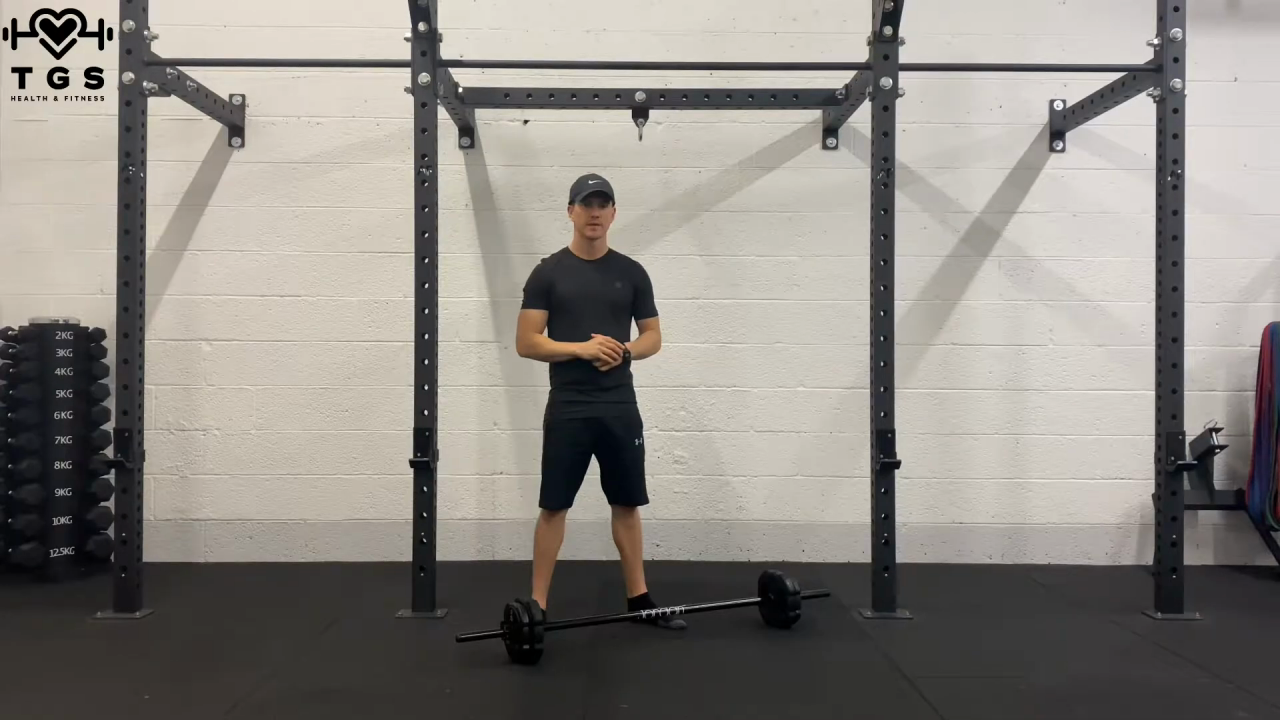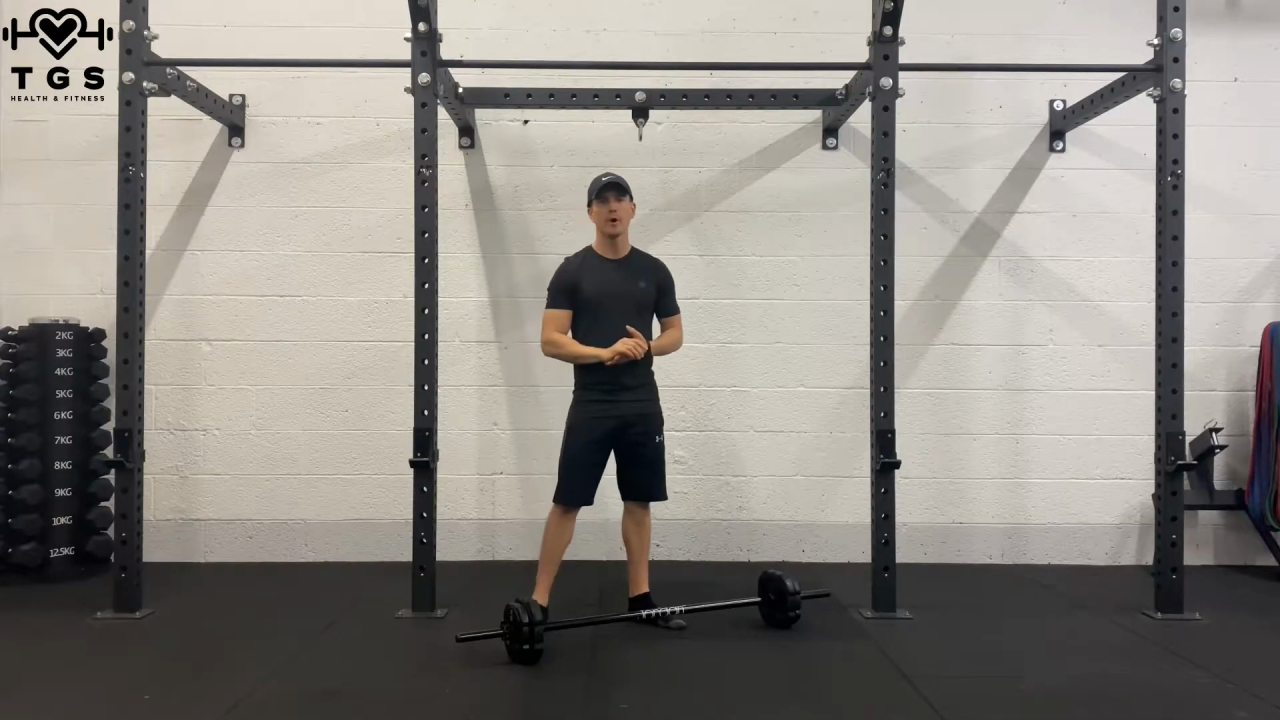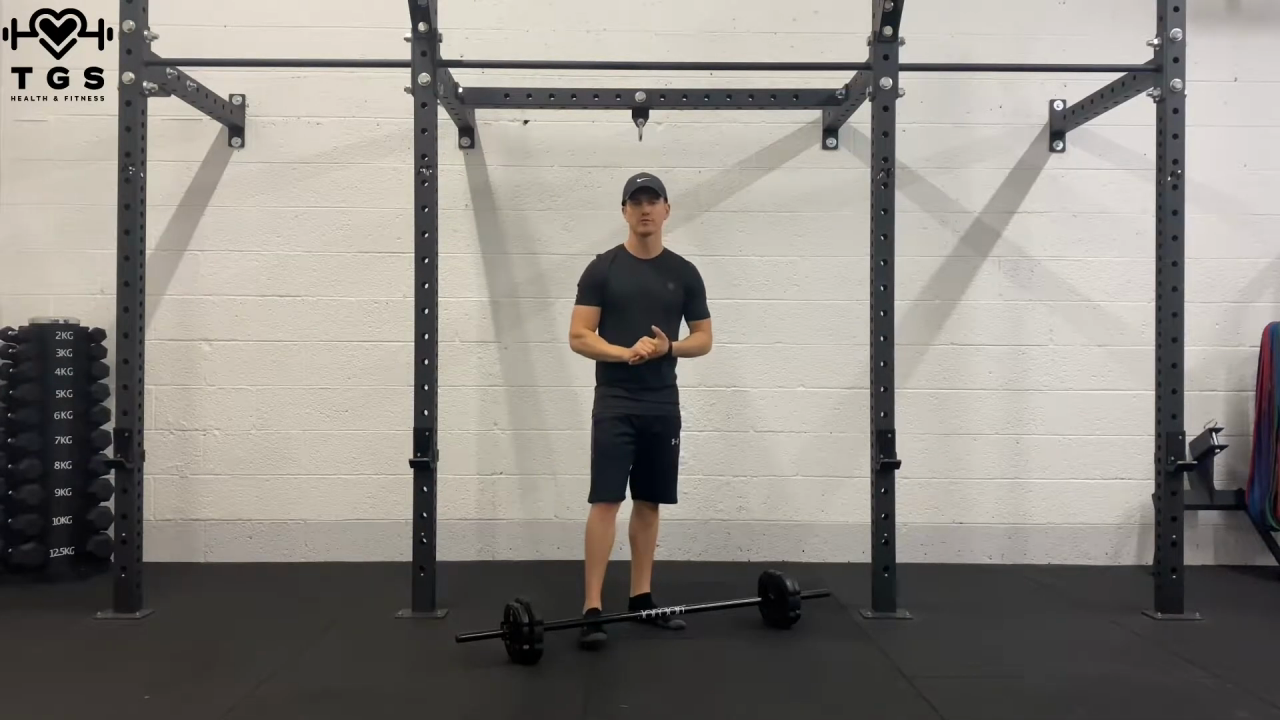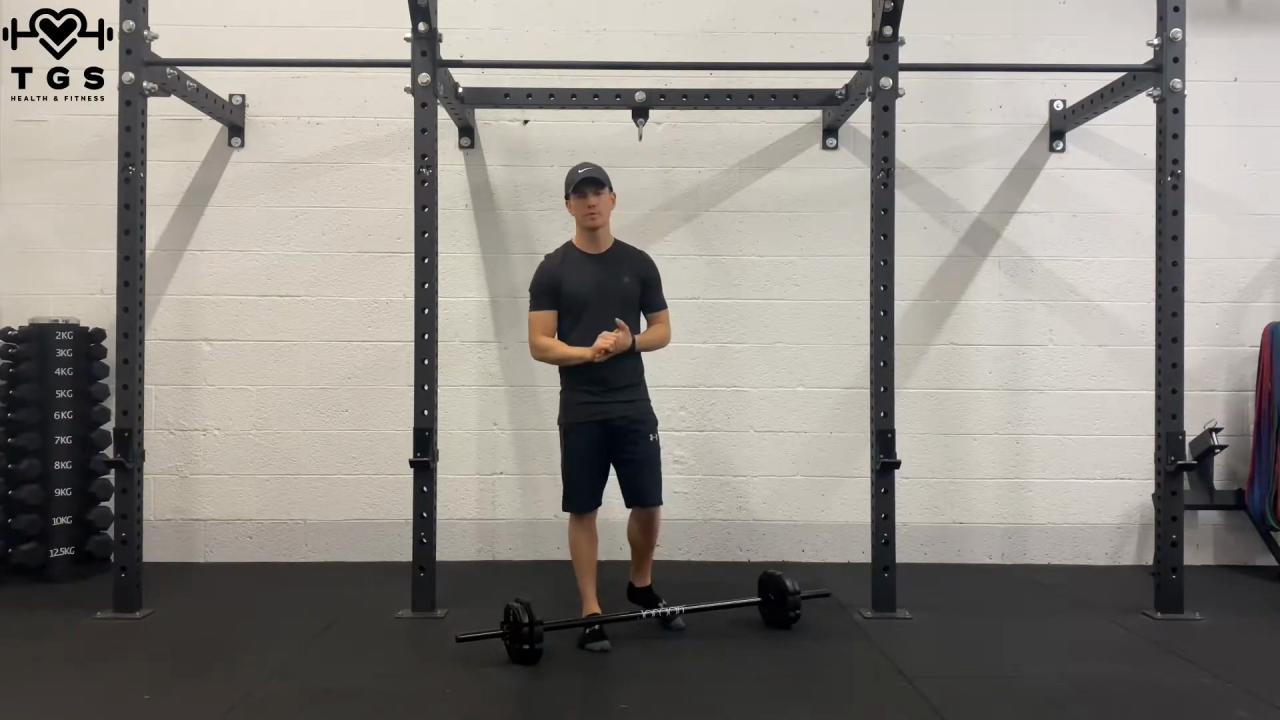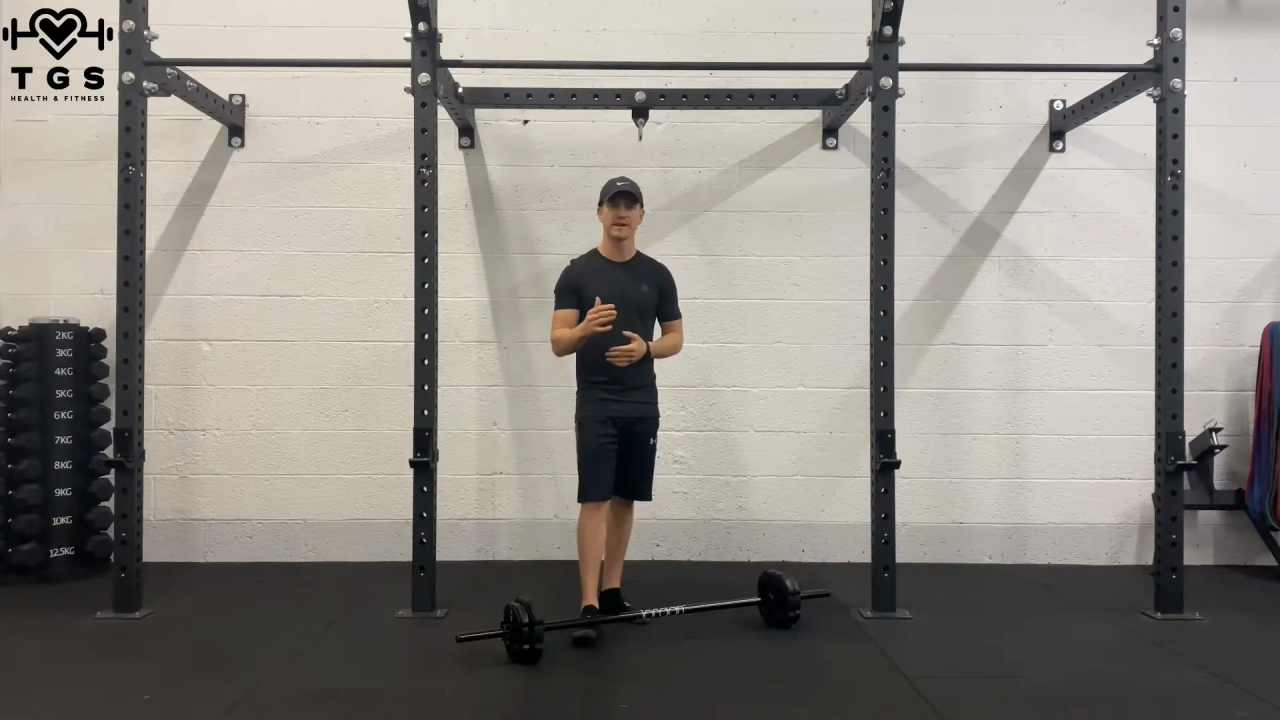
dt=1s
person 1, frame 1
left shoulder: (631, 273)
right shoulder: (549, 272)
left elbow: (653, 337)
right elbow: (526, 342)
left wrist: (624, 350)
right wrist: (581, 348)
left hip: (620, 407)
right hip: (568, 408)
left knee: (627, 503)
right knee: (554, 506)
left ankle: (638, 596)
right ankle: (538, 603)
person 1, frame 2
left shoulder: (654, 270)
right shoulder: (573, 271)
left elbow: (675, 333)
right elbow: (550, 341)
left wrist: (648, 347)
right wrist: (604, 353)
left hip: (643, 404)
right hip: (592, 406)
left knee: (640, 501)
right knee: (568, 502)
left ankle: (640, 596)
right ankle: (539, 601)
person 1, frame 3
left shoulder: (684, 272)
right shoulder: (602, 269)
left elbow: (703, 338)
right elbow: (578, 336)
left wrist: (667, 347)
right wrist: (626, 352)
left hip: (662, 405)
right hip: (615, 403)
left knee: (649, 503)
right knee: (605, 502)
left ankle: (641, 596)
right ankle: (592, 608)
person 1, frame 4
left shoulder: (638, 263)
right shoulder: (553, 269)
left elbow: (662, 330)
right elbow: (538, 344)
left wrist: (628, 342)
right wrist: (588, 352)
left hip: (633, 405)
right hip: (581, 411)
left knee: (648, 505)
right knee: (583, 511)
left ankle: (641, 586)
right ankle: (591, 612)
person 1, frame 5
left shoulder: (657, 275)
right shoulder: (578, 272)
left elbow: (676, 338)
right elbow: (558, 342)
left wrist: (645, 348)
right wrist: (586, 328)
left hip: (642, 405)
right hip: (596, 404)
left knee: (625, 499)
right knee: (596, 500)
left ankle: (611, 589)
right ankle: (589, 605)
